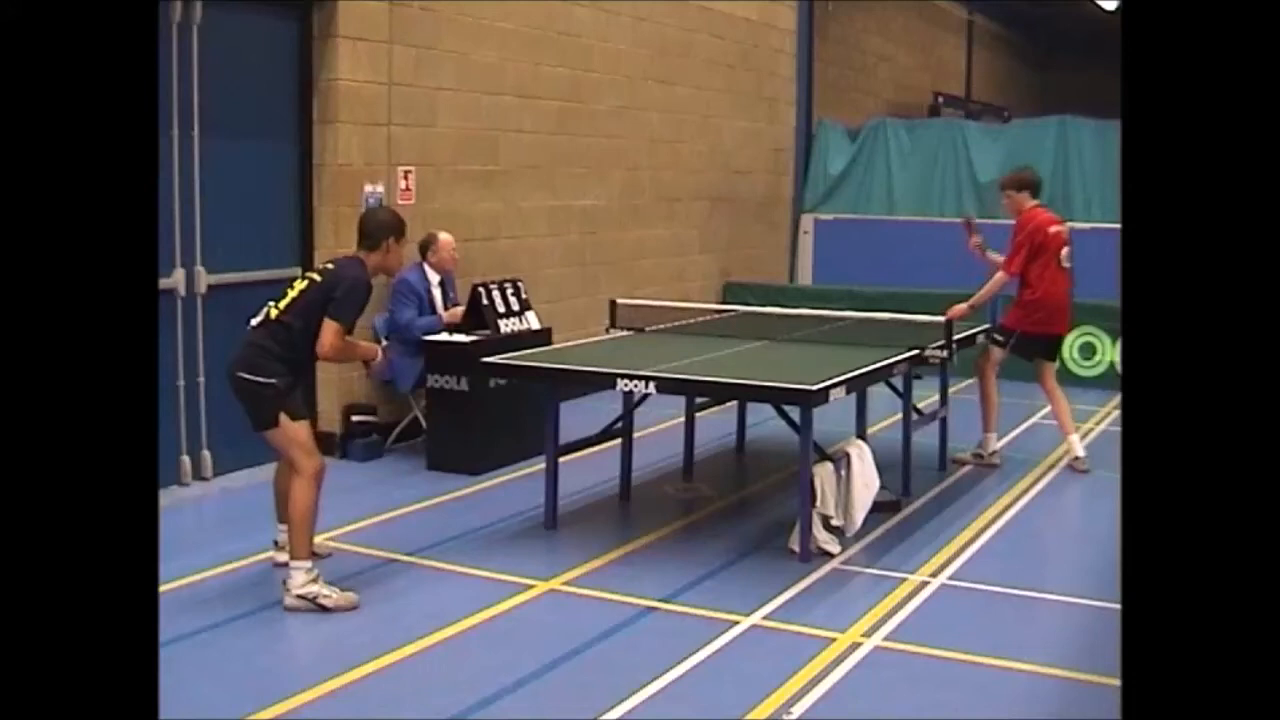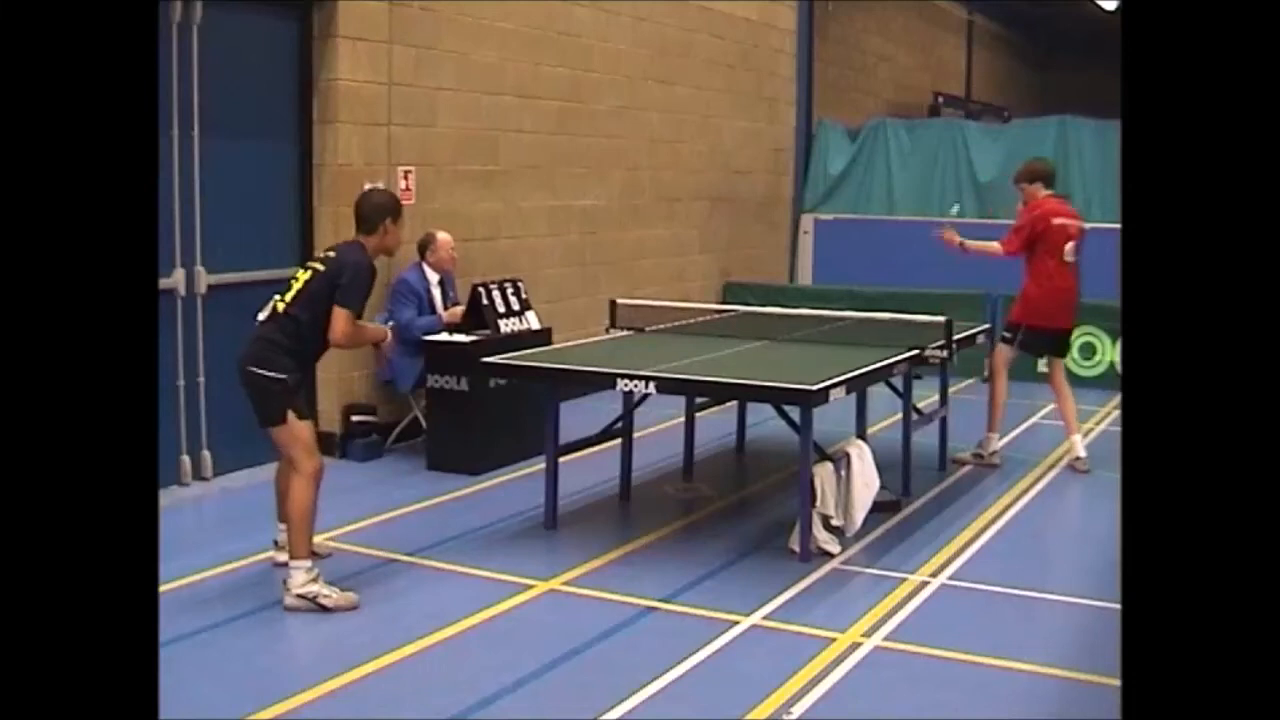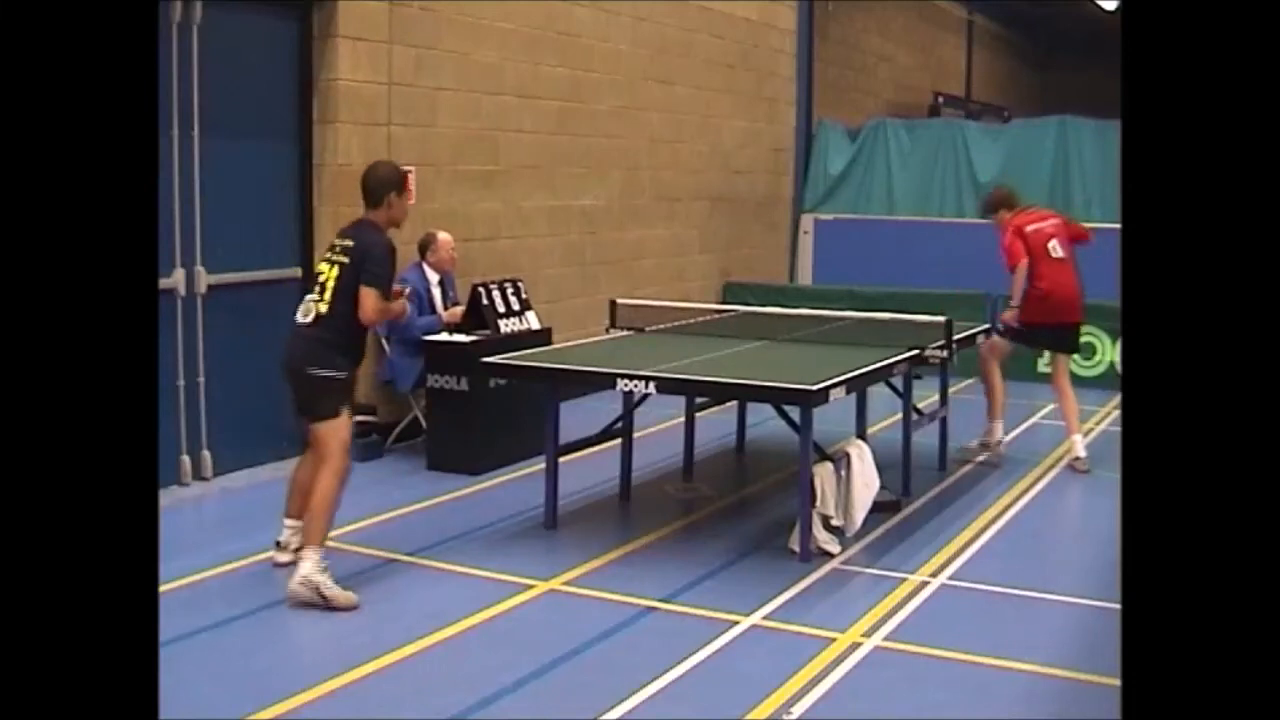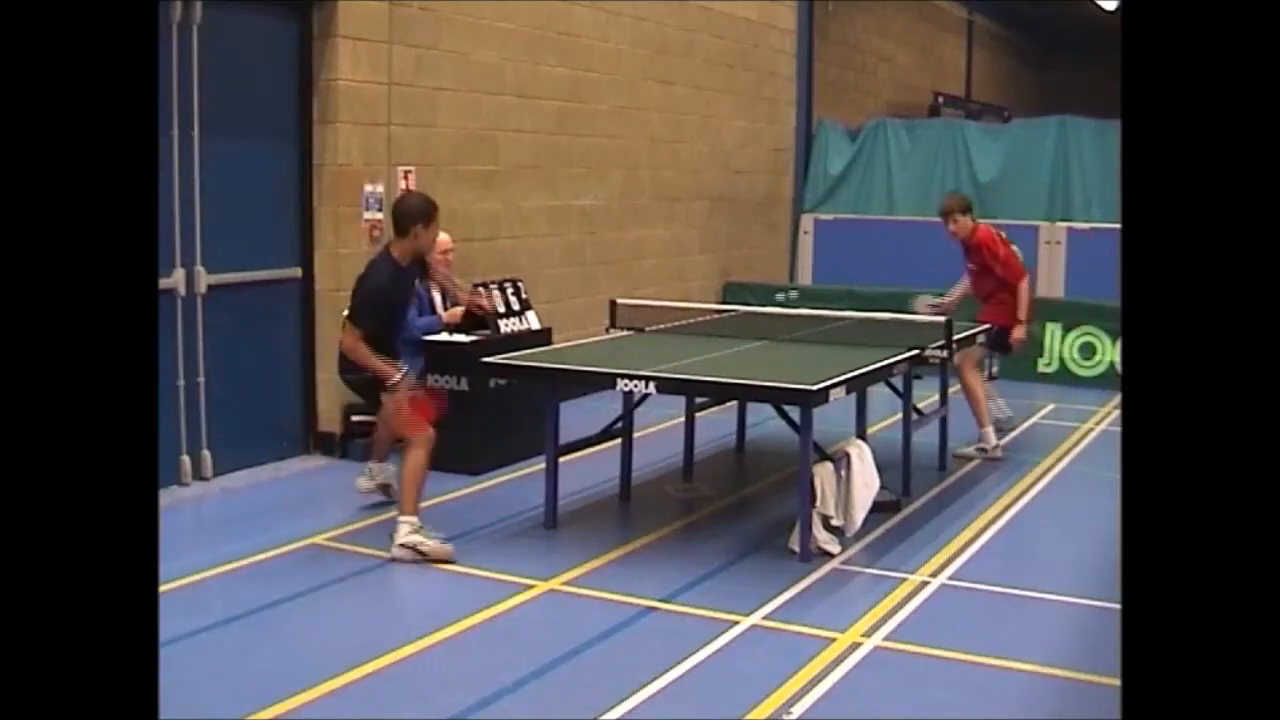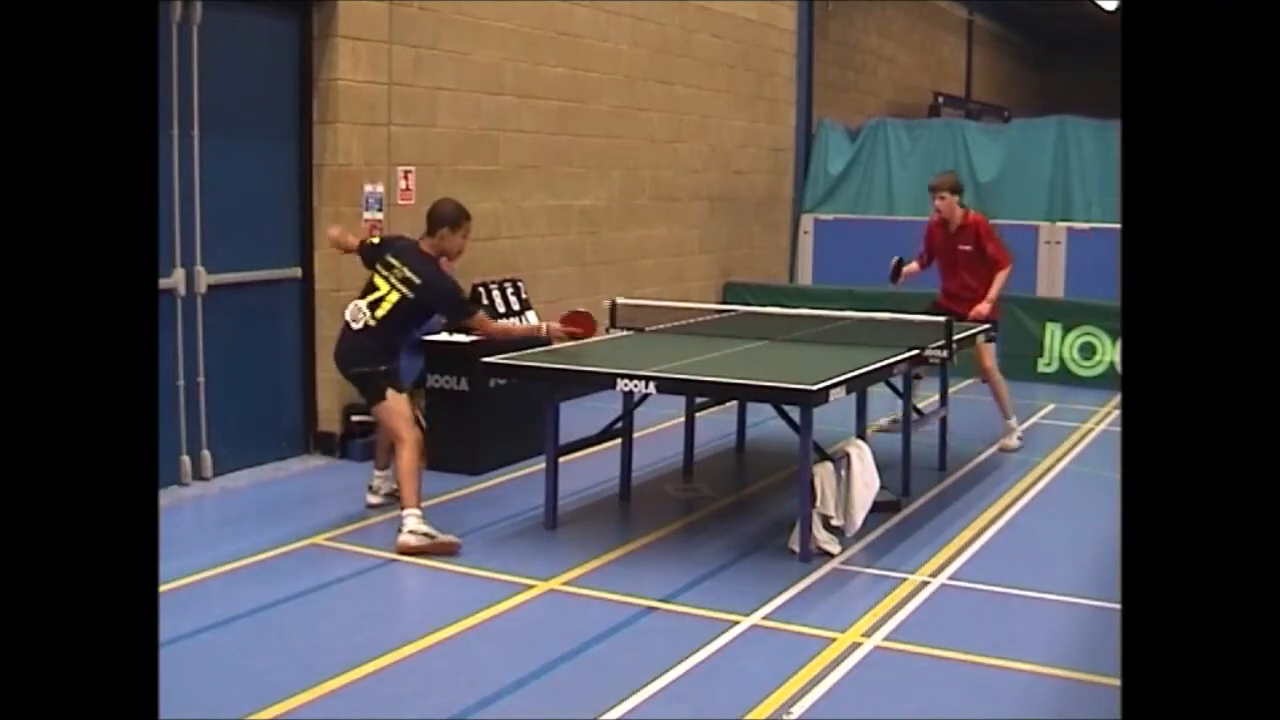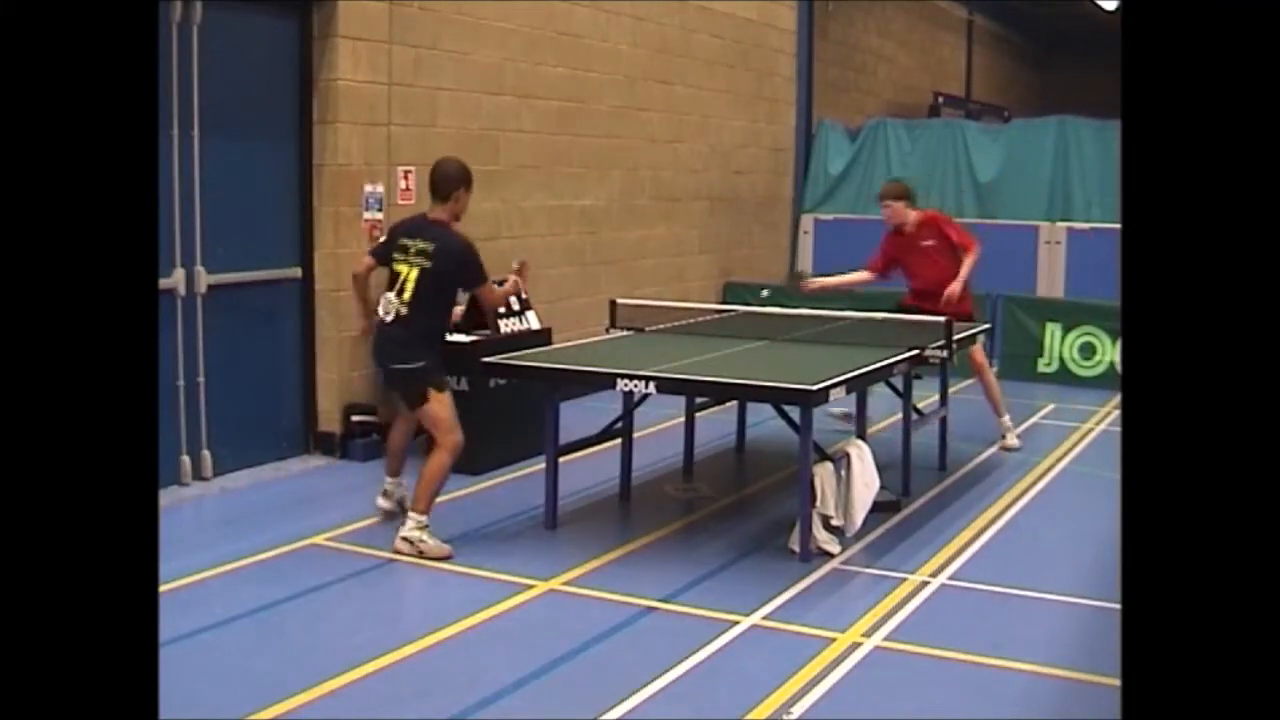
dt=0.4s
person 1, frame 1
left shoulder: (340, 268)
right shoulder: (356, 281)
right elbow: (326, 348)
left wrist: (359, 348)
right wrist: (366, 352)
left hip: (258, 366)
right hip: (263, 373)
left knee: (293, 454)
right knee: (309, 466)
left ankle: (287, 541)
right ankle: (302, 581)
person 1, frame 2
left shoulder: (340, 254)
right shoulder: (359, 266)
right elbow: (339, 336)
left wrist: (366, 332)
right wrist: (376, 334)
left hip: (266, 359)
right hip: (275, 367)
left knee: (292, 454)
right knee: (308, 466)
left ankle: (287, 540)
right ankle: (301, 581)
person 1, frame 3
left shoulder: (347, 236)
right shoulder: (378, 245)
right elbow: (368, 314)
left wrist: (385, 296)
right wrist: (398, 308)
left hip: (304, 355)
right hip: (326, 364)
left knee: (317, 451)
right knee: (335, 462)
left ankle: (290, 539)
right ankle: (310, 571)
person 1, frame 4
left shoulder: (405, 260)
right shoulder: (381, 281)
right elbow: (350, 343)
right wrist: (394, 376)
left hip: (378, 360)
right hip: (364, 367)
left knee: (398, 417)
right knee: (421, 436)
left ankle: (376, 473)
right ankle: (408, 534)
person 1, frame 5
left shoulder: (393, 246)
right shoulder: (439, 283)
left elbow: (346, 243)
right elbow: (488, 328)
left wrist: (339, 236)
right wrist: (540, 329)
left hip: (353, 346)
right hip: (367, 360)
left knee: (395, 414)
right knee: (409, 437)
left ankle: (381, 484)
right ankle: (413, 527)
person 1, frame 6
left shoulder: (403, 230)
right shoulder: (457, 247)
left elbow: (360, 273)
right elbow: (491, 300)
left wrist: (369, 315)
right wrist: (512, 286)
left hip: (388, 345)
right hip: (414, 355)
left knee: (408, 418)
right knee: (449, 440)
left ankle: (391, 492)
right ankle: (413, 532)
person 2, frame 1
left shoulder: (1029, 223)
right shoulder: (1053, 222)
left elbow: (1008, 273)
left wrist: (969, 305)
right wrist: (986, 253)
left hip: (1032, 311)
right hip: (1056, 313)
left knee: (986, 364)
right knee: (1047, 379)
left ankle: (988, 447)
right ankle: (1077, 451)
person 2, frame 2
left shoulder: (1039, 211)
right shoulder: (1072, 215)
left elbow: (1006, 248)
left wrist: (962, 243)
left hip: (1036, 305)
right hip: (1064, 308)
left knee: (999, 365)
right knee: (1058, 376)
left ankle: (990, 447)
right ankle: (1078, 452)
person 2, frame 3
left shoulder: (1013, 229)
right shoulder: (1053, 218)
left elbow: (1021, 264)
right elbow: (1084, 236)
left wrist: (1013, 305)
left hip: (1042, 301)
right hip: (1071, 305)
left knee: (988, 353)
right knee: (1061, 376)
left ankle: (994, 434)
right ankle: (1078, 451)
person 2, frame 4
left shoulder: (986, 240)
right shoulder: (969, 238)
left elbow: (1021, 278)
left wrist: (1020, 322)
left hip: (1003, 312)
right hip: (996, 309)
left knee: (962, 364)
right knee: (969, 363)
left ankle: (989, 443)
person 2, frame 5
left shoulder: (979, 225)
right shoulder: (934, 227)
left elbow: (1004, 265)
right elbow: (923, 261)
left wrist: (989, 301)
right wrist: (904, 271)
left hip: (978, 306)
right hip: (947, 302)
left knee: (987, 366)
left ankle: (1012, 429)
right ankle: (904, 413)
person 2, frame 6
left shoulder: (936, 221)
right shoulder: (892, 238)
left elbow: (972, 249)
right elbow: (870, 273)
left wrist: (959, 281)
right wrist: (823, 282)
left hip: (954, 305)
right hip: (917, 304)
left knee: (978, 362)
left ankle: (1006, 427)
